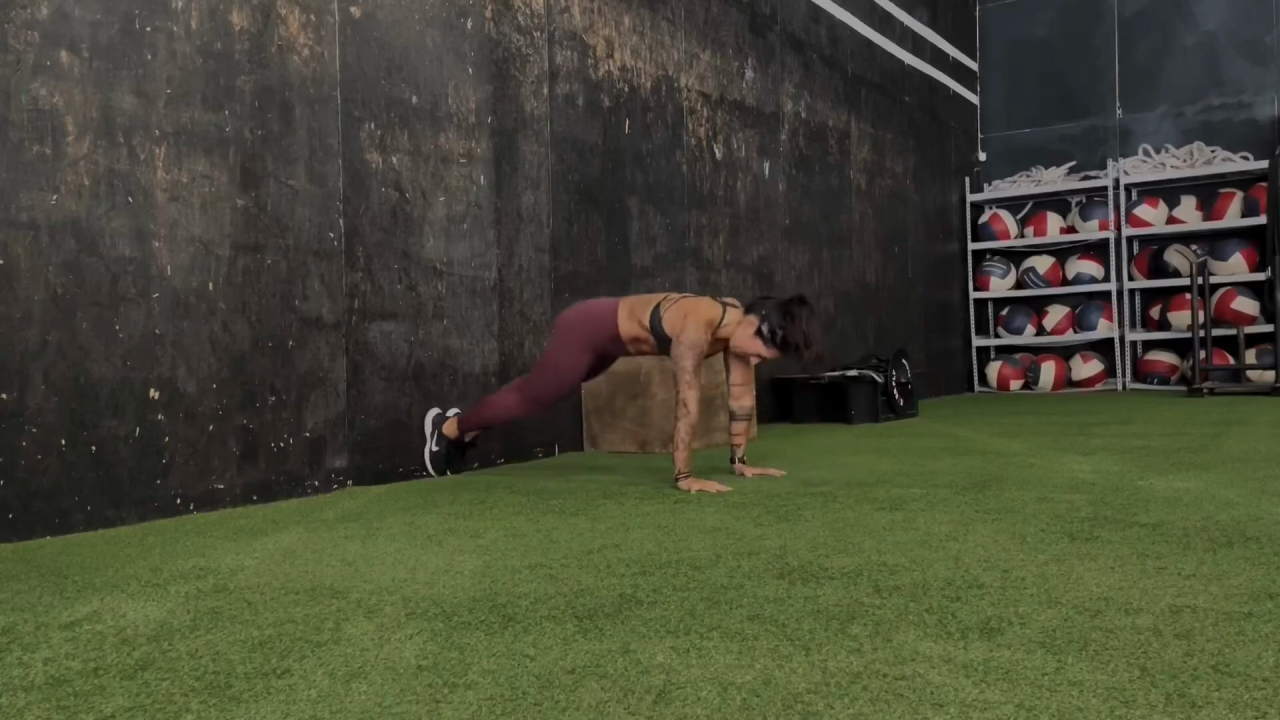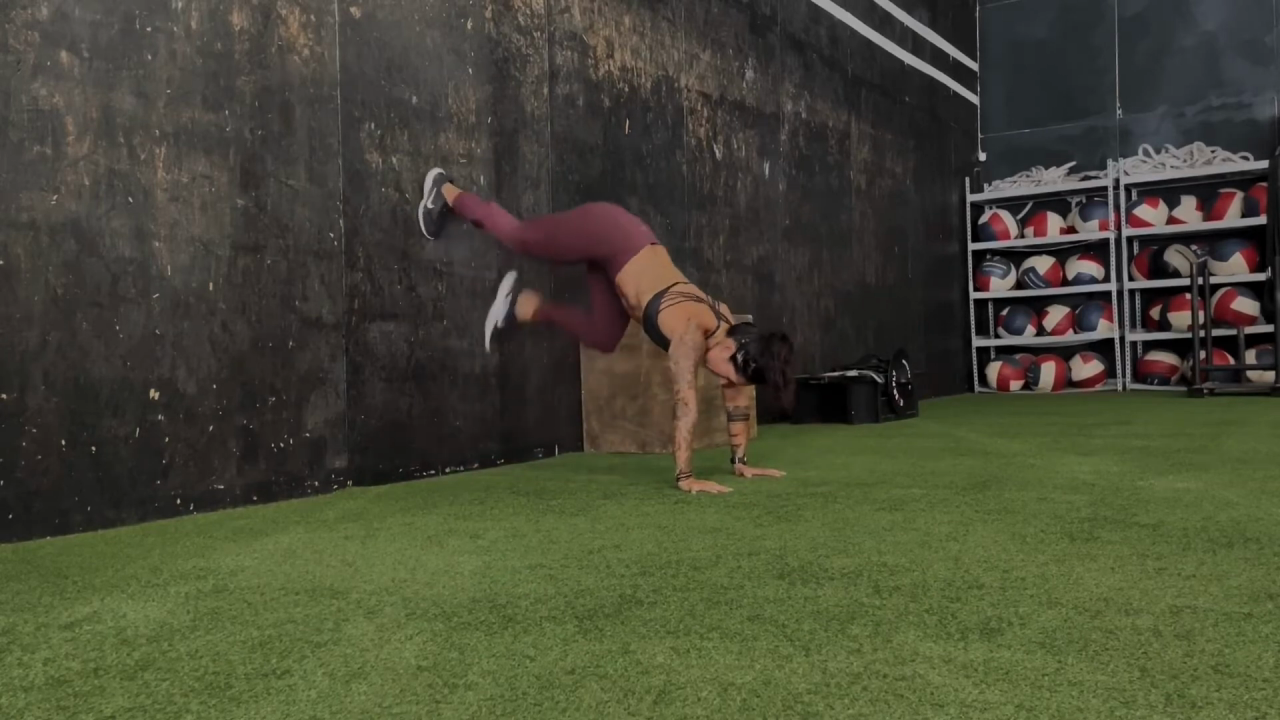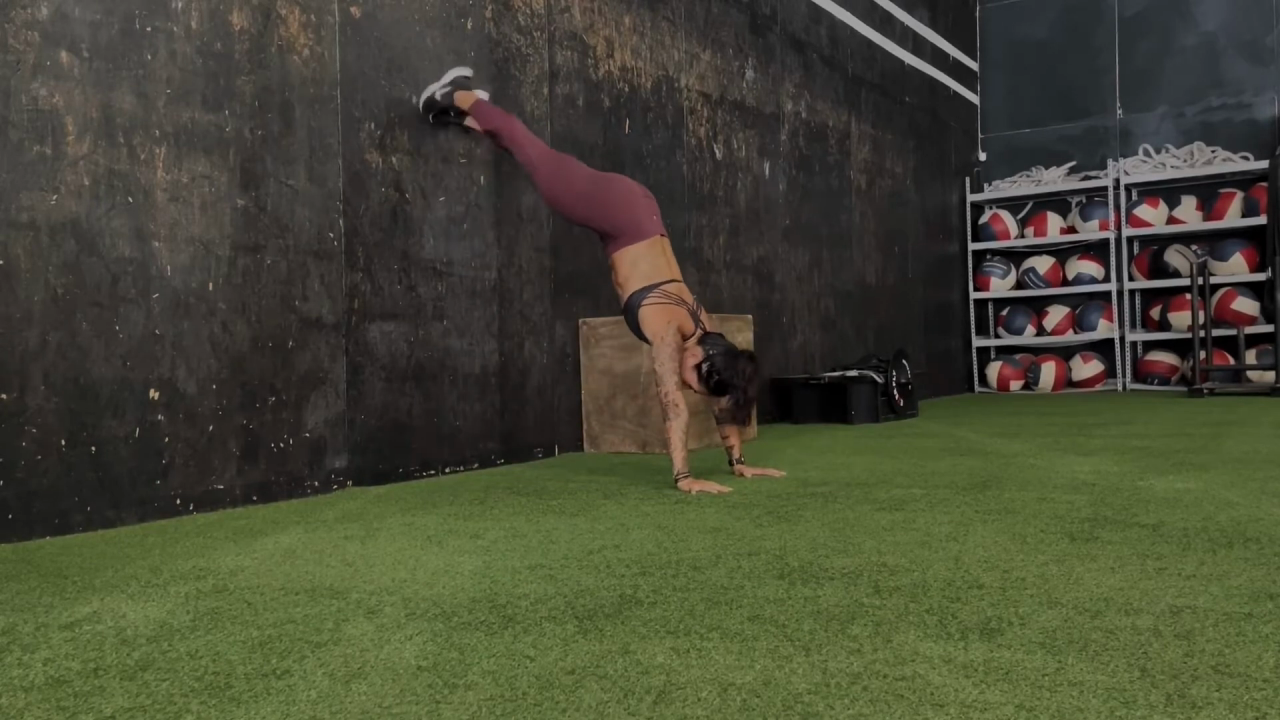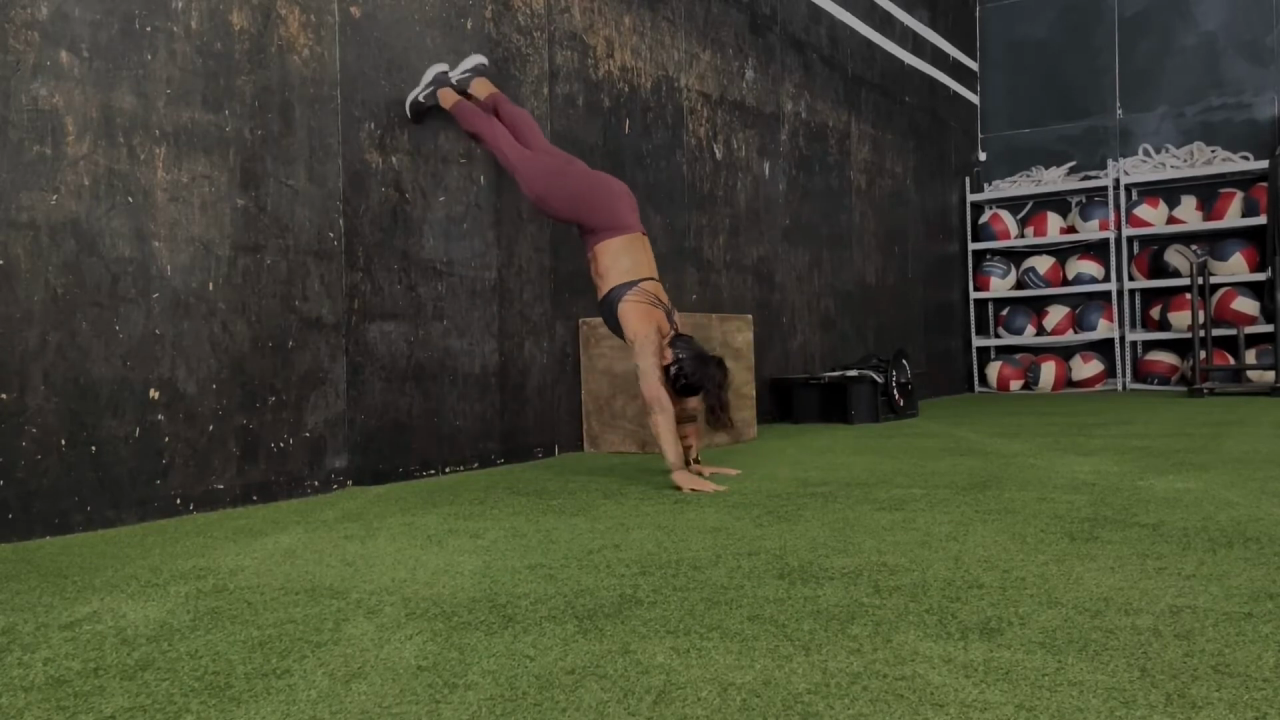
dt=1s
person 1, frame 1
left shoulder: (739, 325)
right shoulder: (699, 325)
left elbow: (741, 395)
right elbow: (687, 401)
left wrist: (739, 460)
right wrist: (683, 476)
left hip: (613, 338)
right hip: (588, 327)
left knee: (533, 390)
right knee: (528, 399)
left ankle: (463, 430)
right ankle: (448, 429)
person 1, frame 2
left shoulder: (728, 326)
right shoulder: (693, 333)
left elbow: (737, 400)
right elbow: (685, 405)
left wrist: (740, 461)
right wrist: (685, 477)
left hip: (627, 242)
right hip: (606, 231)
left knee: (602, 338)
right knee: (516, 235)
left ankle: (524, 304)
right ankle: (446, 191)
person 1, frame 3
left shoulder: (706, 332)
right shoulder: (668, 331)
left elbow: (723, 400)
right elbow: (673, 404)
left wrist: (738, 462)
right wrist: (684, 477)
left hip: (635, 205)
right hip: (617, 208)
left knee: (549, 160)
right knee: (536, 157)
left ankle: (473, 111)
right ankle: (459, 95)
person 1, frame 4
left shoulder: (671, 332)
right shoulder: (646, 327)
left elbow: (684, 402)
right elbow: (658, 402)
left wrist: (695, 462)
right wrist: (678, 470)
left hip: (613, 206)
right hip: (601, 212)
left knee: (541, 152)
right knee: (518, 156)
left ankle: (479, 82)
right ankle: (443, 91)
